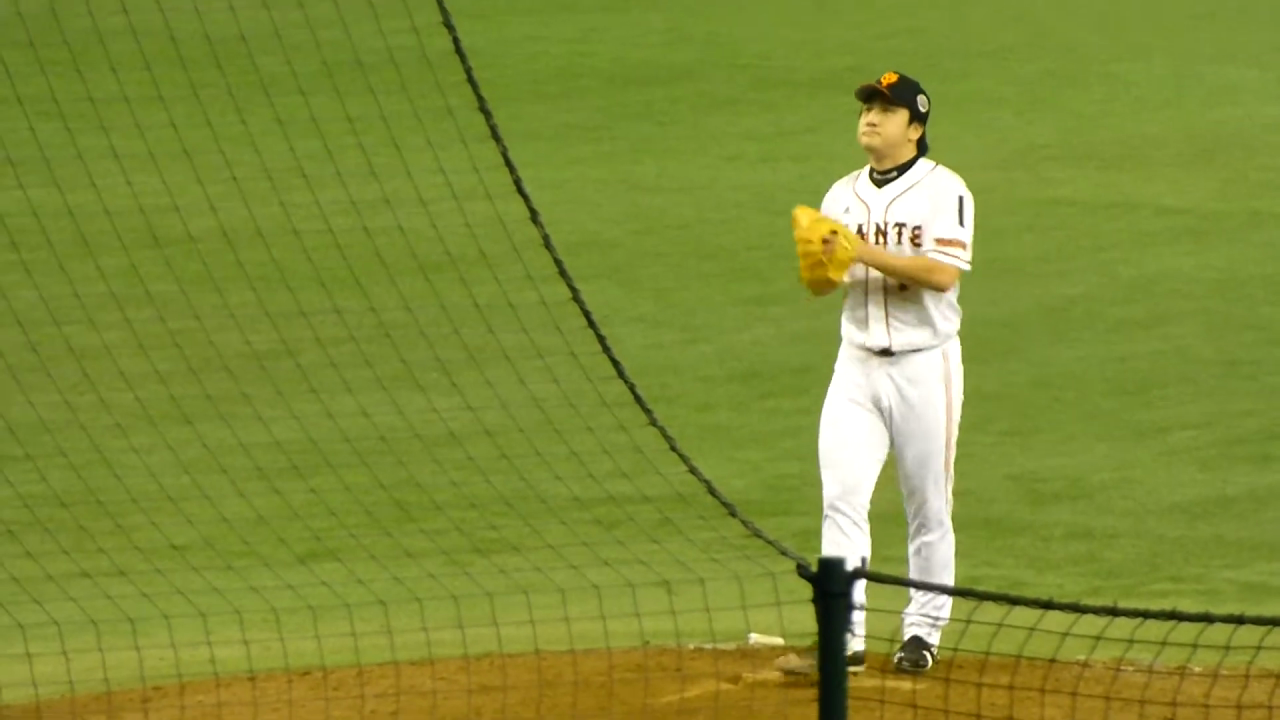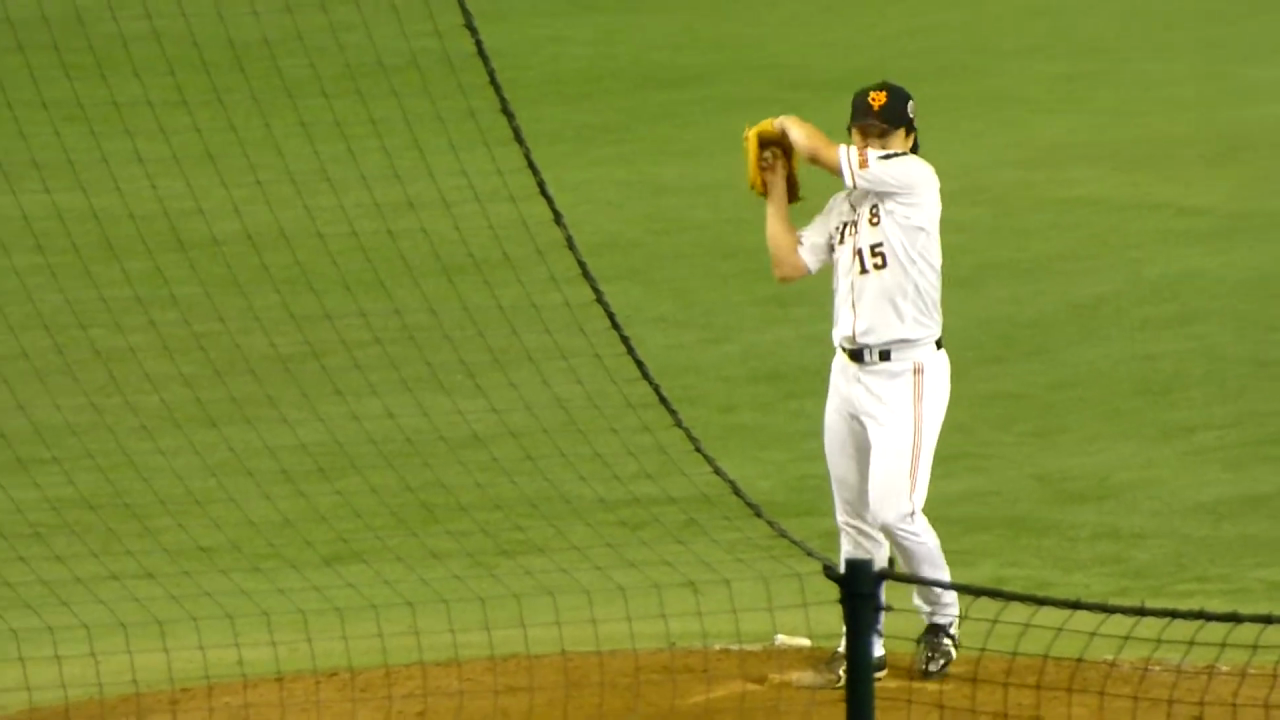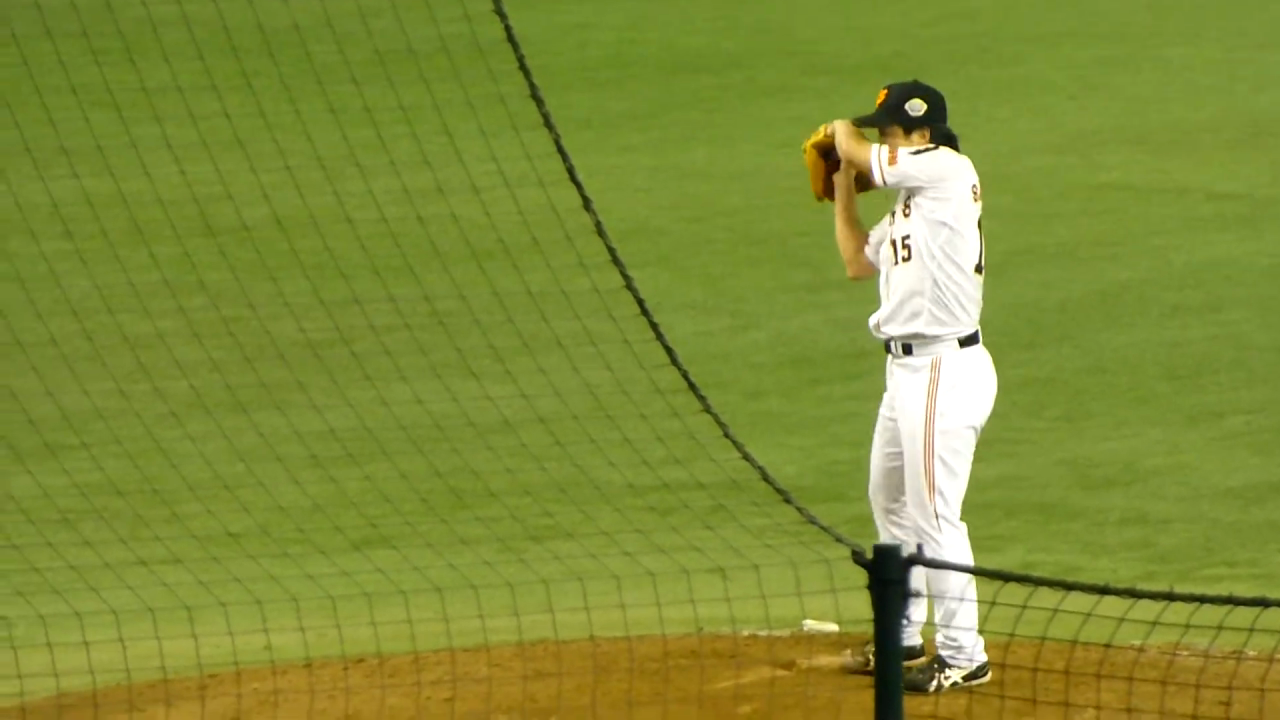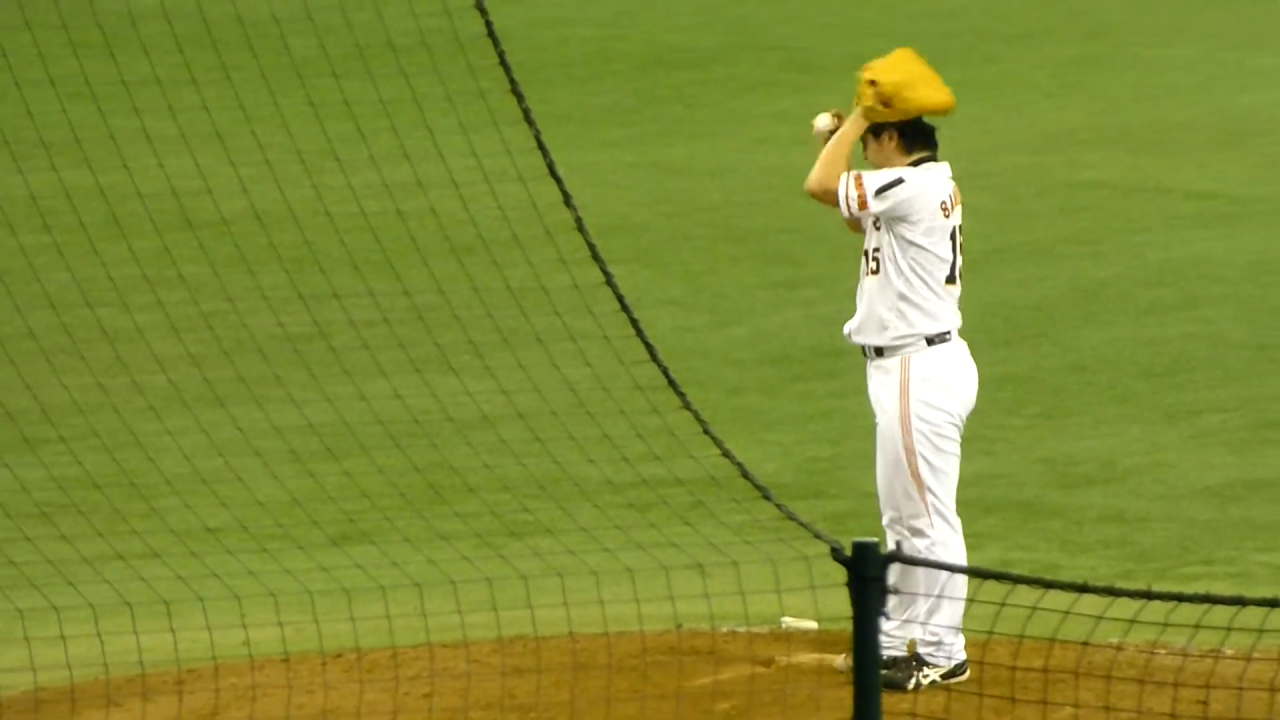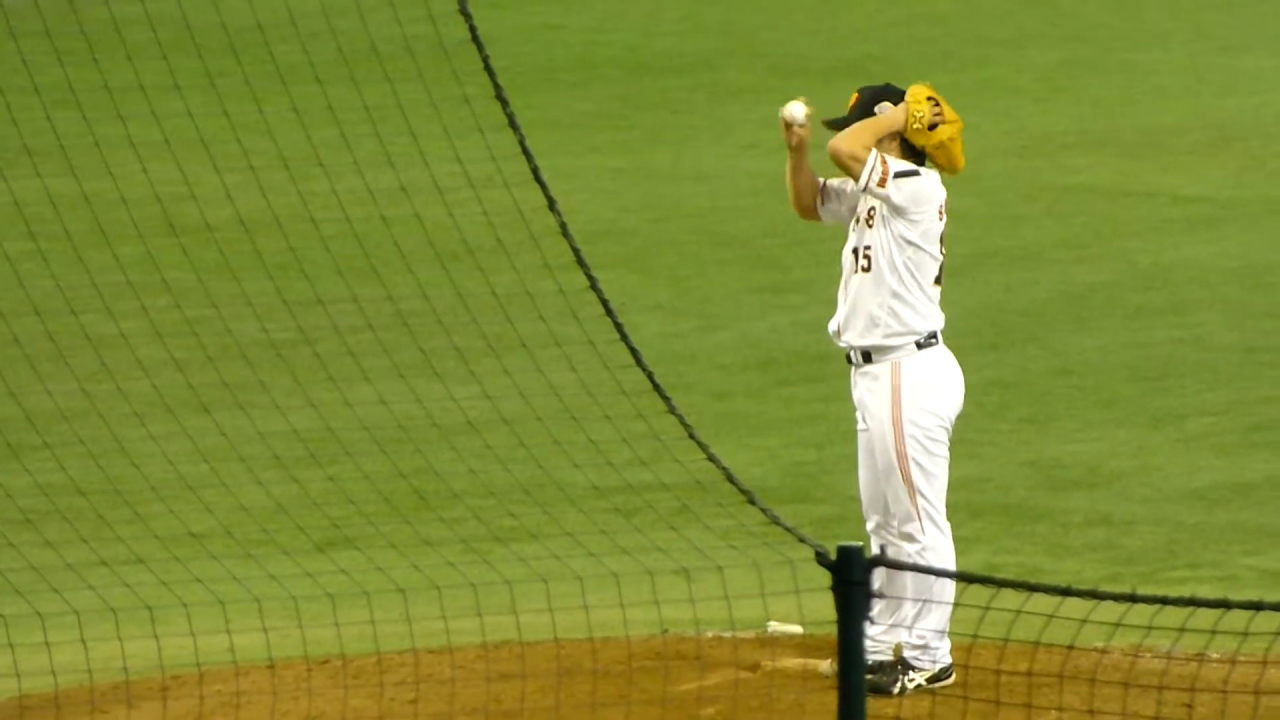
dt=0.5s
person 1, frame 1
left shoulder: (944, 189)
right shoulder: (844, 192)
left elbow: (944, 276)
left wrist: (864, 250)
left hip: (927, 368)
right hip: (858, 367)
left knee: (927, 510)
right knee: (842, 500)
left ankle: (925, 630)
right ankle: (843, 637)
person 1, frame 2
left shoulder: (914, 177)
right shoulder: (844, 202)
left elbow: (818, 150)
right elbow: (787, 266)
left wrist: (787, 123)
right wrist: (775, 190)
left hip: (907, 373)
right hip: (849, 372)
left knee: (893, 511)
right knee: (855, 521)
left ankle: (940, 614)
right ankle: (864, 645)
person 1, frame 3
left shoulder: (943, 167)
right shoulder: (911, 199)
left elbow: (857, 154)
right elbow: (858, 264)
left wrist: (837, 131)
right wrist: (842, 194)
left hip: (945, 371)
right hip: (909, 369)
left knee: (933, 517)
right knee: (891, 502)
left ankle: (963, 654)
right ankle: (903, 634)
person 1, frame 4
left shoulder: (912, 186)
right shoulder: (918, 185)
left elbow: (818, 185)
right elbow: (850, 202)
left wrist: (861, 116)
right wrist: (846, 135)
left hip: (921, 370)
right hip: (907, 369)
left knee: (928, 517)
right knee: (902, 518)
left ankle: (944, 652)
right ankle: (897, 641)
person 1, frame 5
left shoulder: (920, 185)
right shoulder: (871, 188)
left elbow: (845, 148)
right elbow: (808, 204)
left wrist: (907, 113)
right wrist: (798, 148)
left hip: (910, 374)
right hip: (874, 373)
left knee: (918, 522)
right knee: (885, 523)
left ankle: (930, 657)
right ankle: (881, 644)
